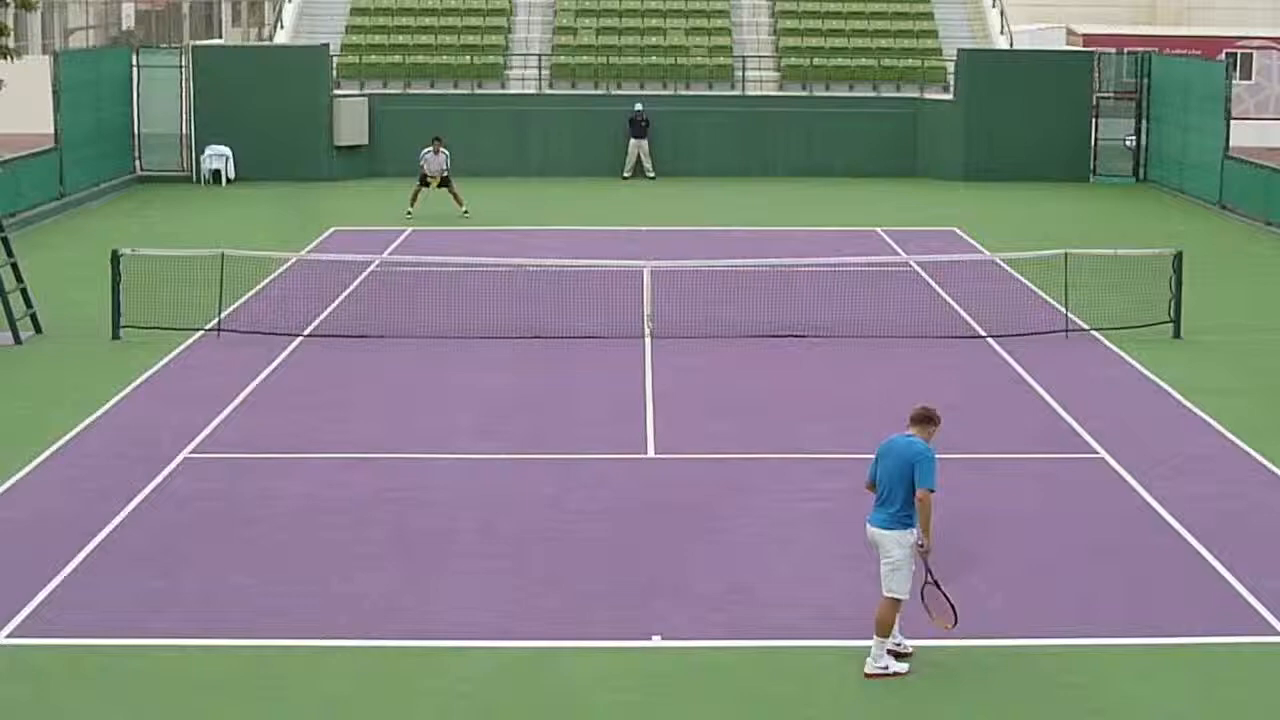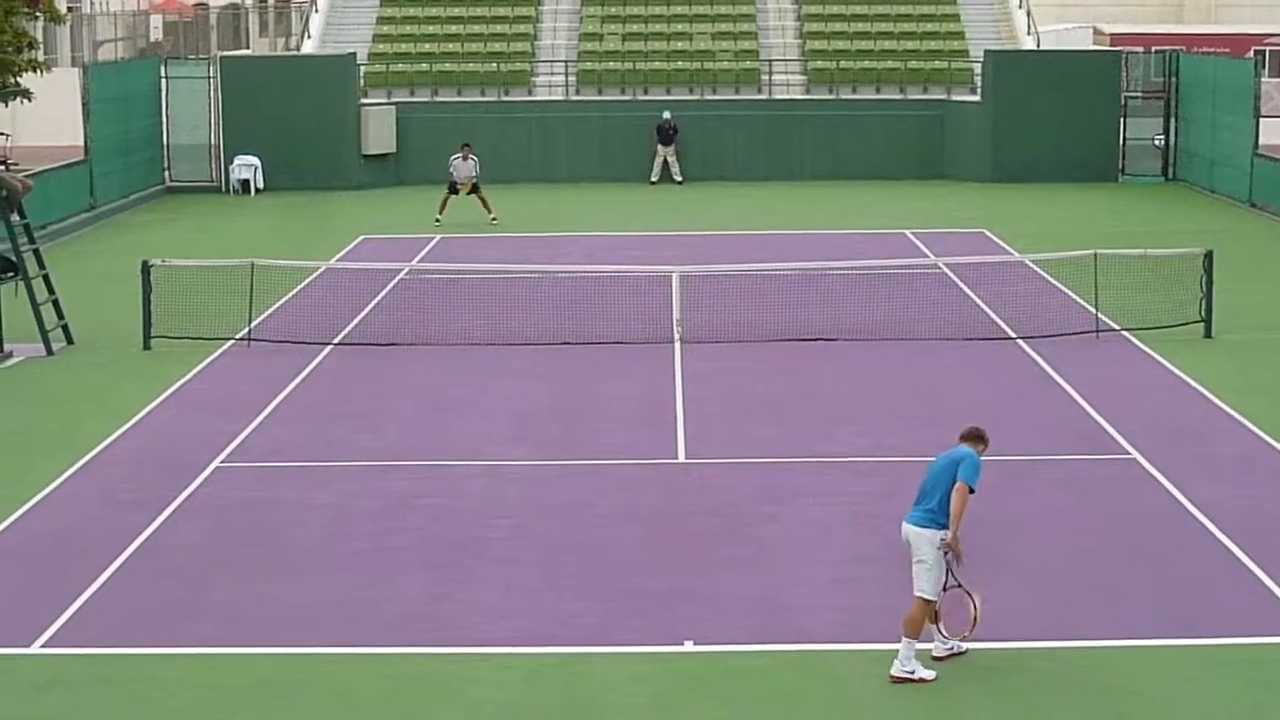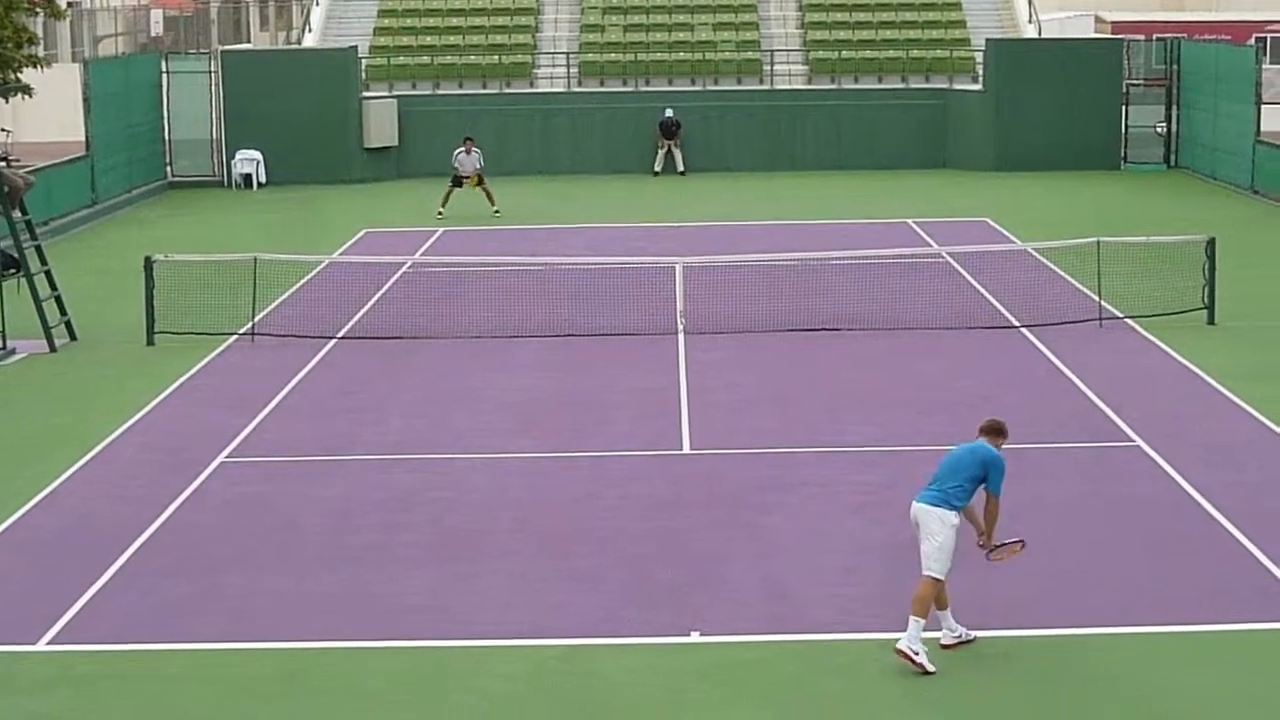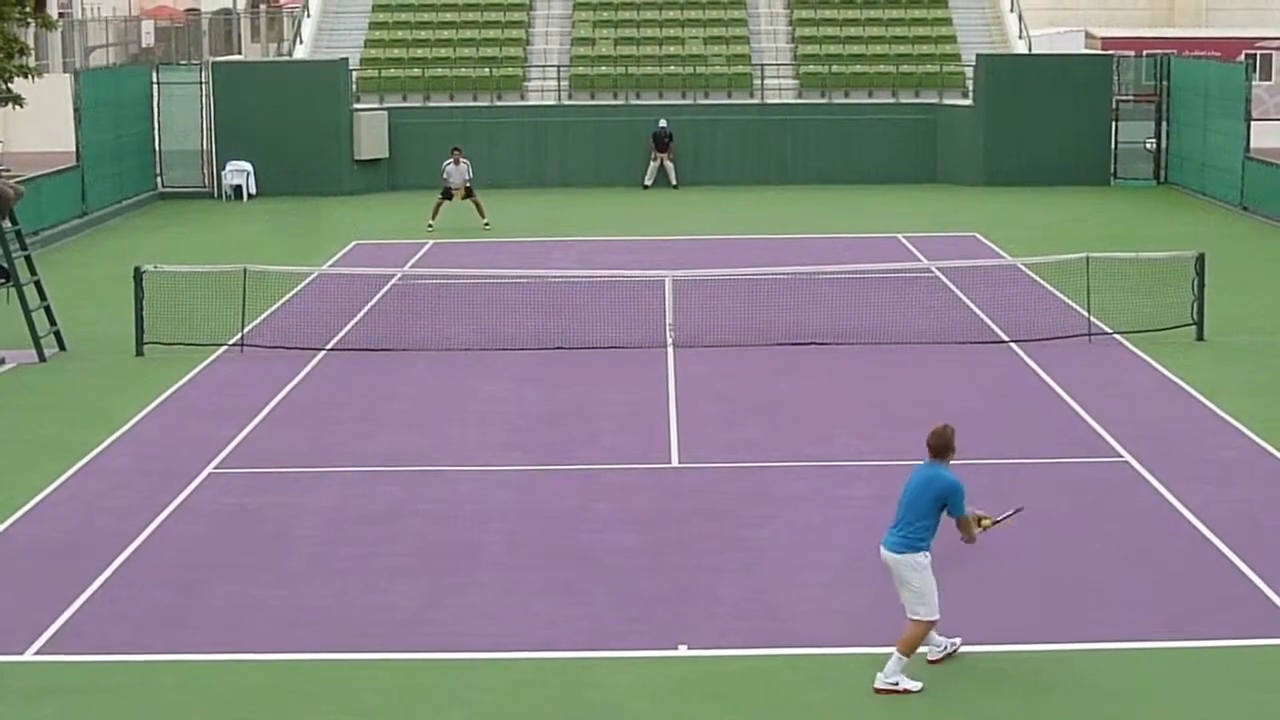
dt=1s
person 1, frame 1
left shoulder: (887, 444)
right shoulder: (923, 452)
left elbow: (870, 485)
right elbow: (922, 496)
right wrist: (926, 534)
left hip: (877, 523)
right hip: (896, 530)
left knee: (896, 588)
right knee: (892, 594)
left ankle: (893, 640)
right ankle: (877, 660)
person 1, frame 2
left shoulder: (945, 457)
right shoulder: (971, 458)
right elbow: (959, 491)
left wrist: (950, 538)
right wrist: (954, 532)
left hip: (914, 523)
right hip: (928, 531)
left knee: (933, 590)
right knee: (923, 597)
left ankle: (942, 644)
right ankle: (904, 664)
person 1, frame 3
left shoulder: (962, 450)
right shoulder: (994, 458)
right elbow: (992, 503)
left wrist: (980, 530)
right wrist: (988, 537)
left hip: (921, 505)
right hip: (939, 513)
left knee: (937, 574)
right knee: (932, 577)
left ankle: (951, 631)
right ankle: (911, 641)
person 1, frame 4
left shoulder: (920, 471)
right shoulder: (951, 482)
right elbow: (961, 522)
left wrist: (970, 514)
right wrist: (970, 535)
left hip: (891, 546)
right hip: (910, 554)
left knee: (923, 609)
right knee: (924, 619)
left ankle: (937, 646)
right ankle: (890, 677)
